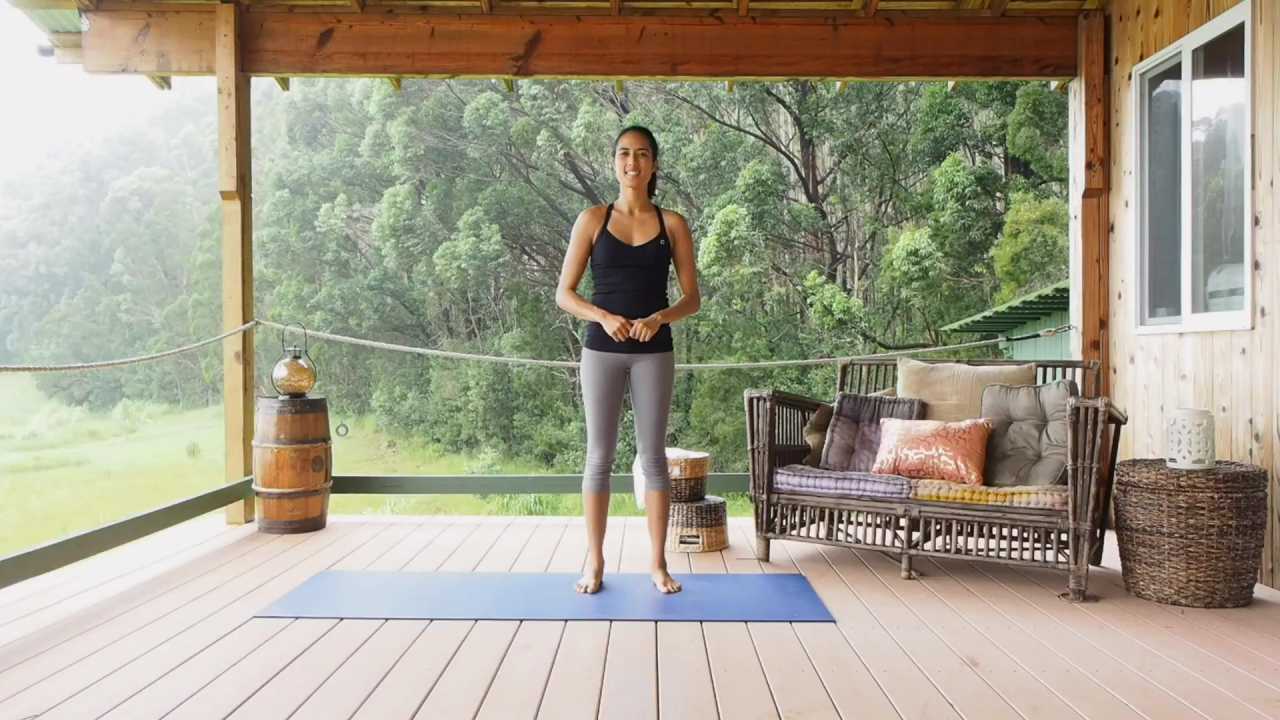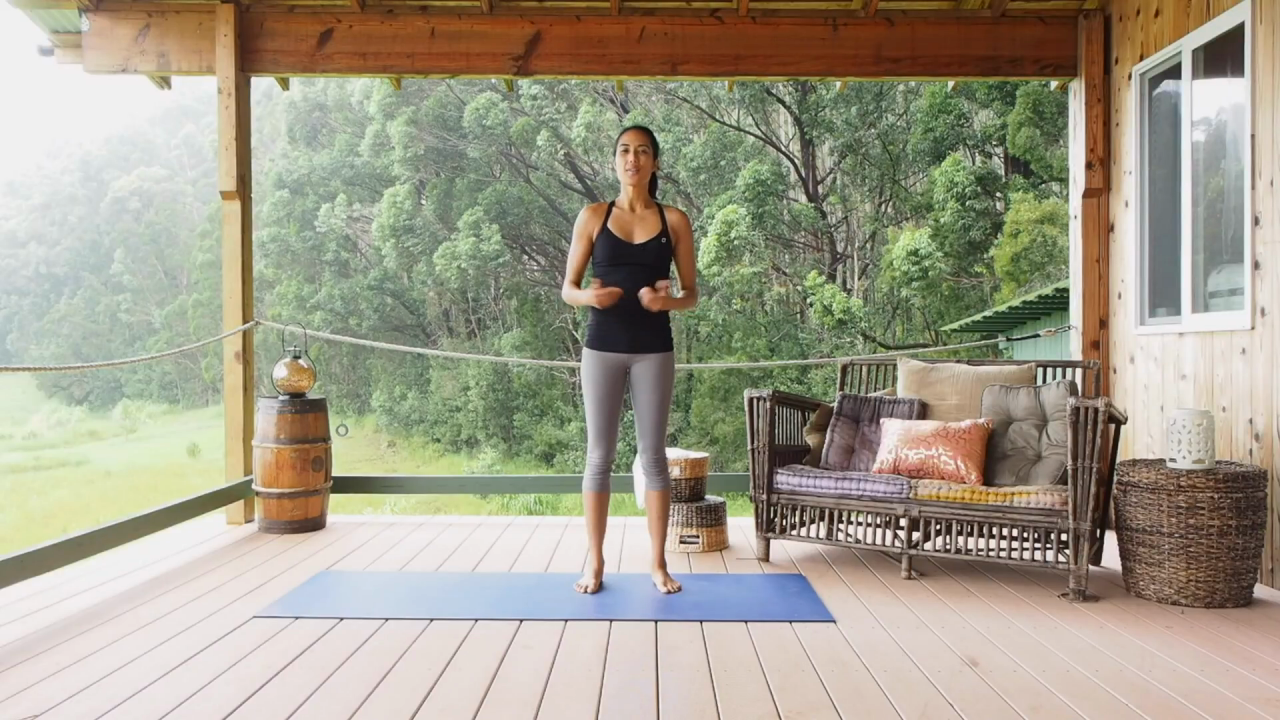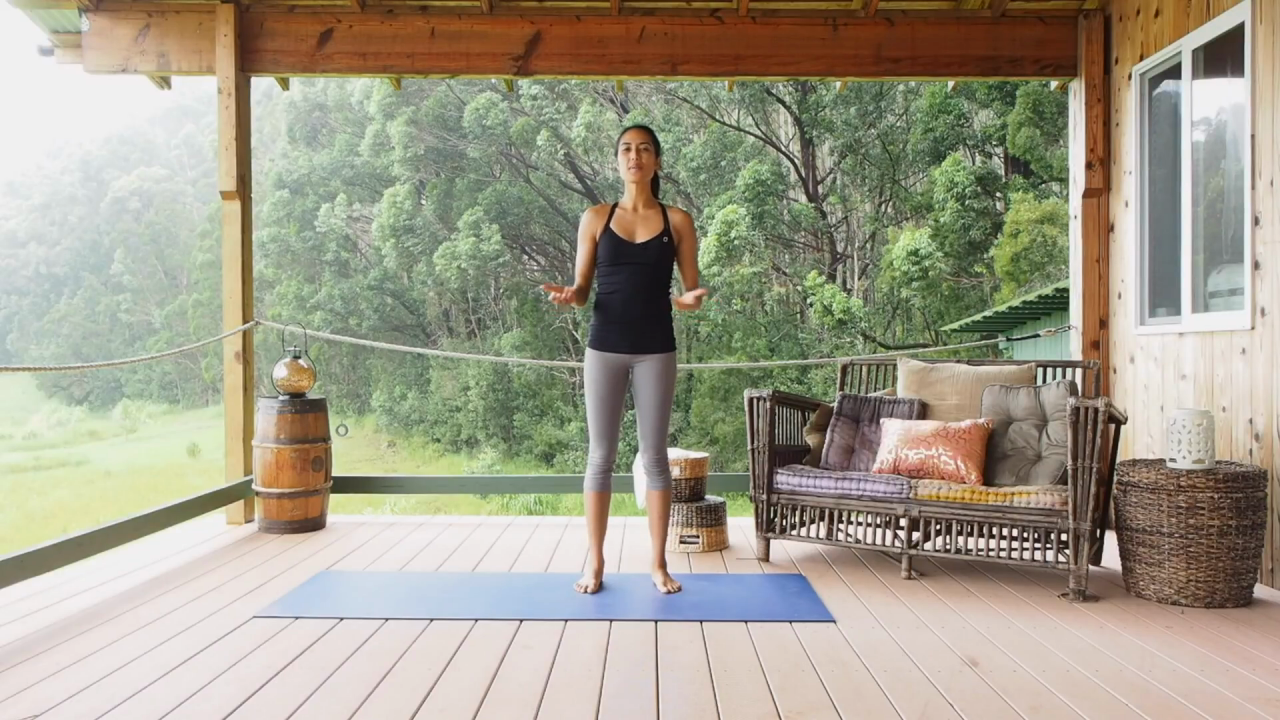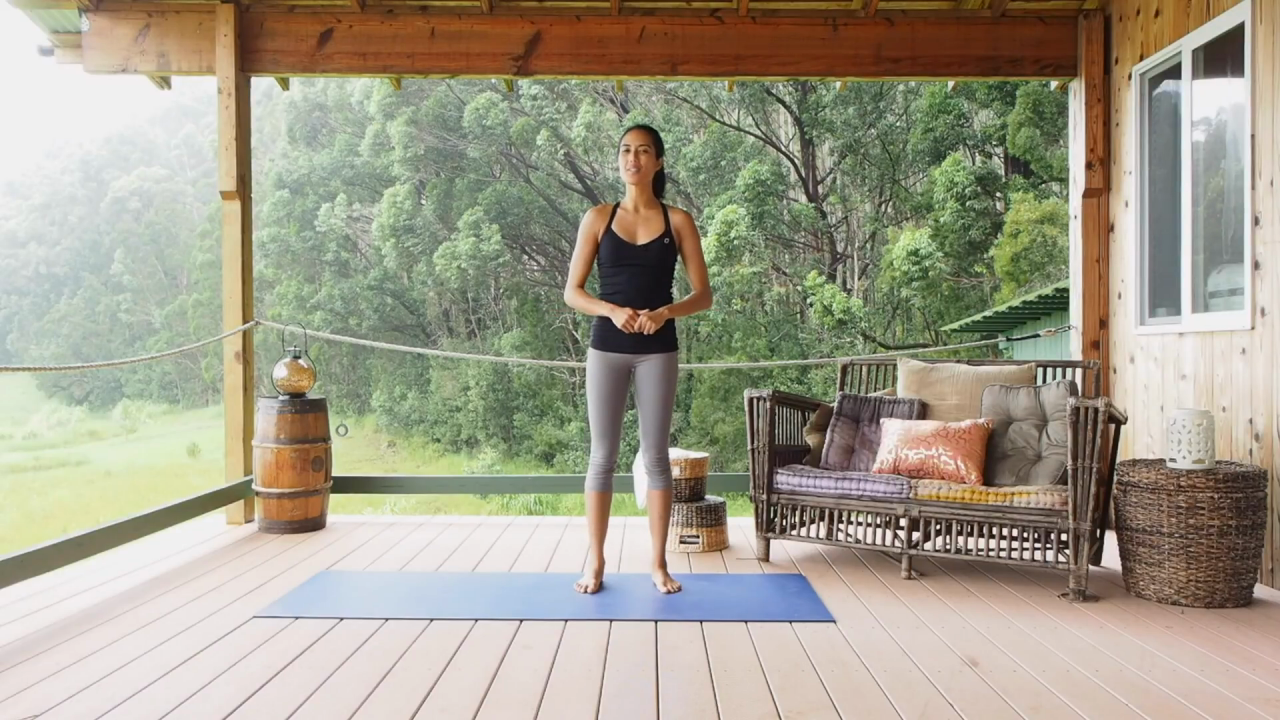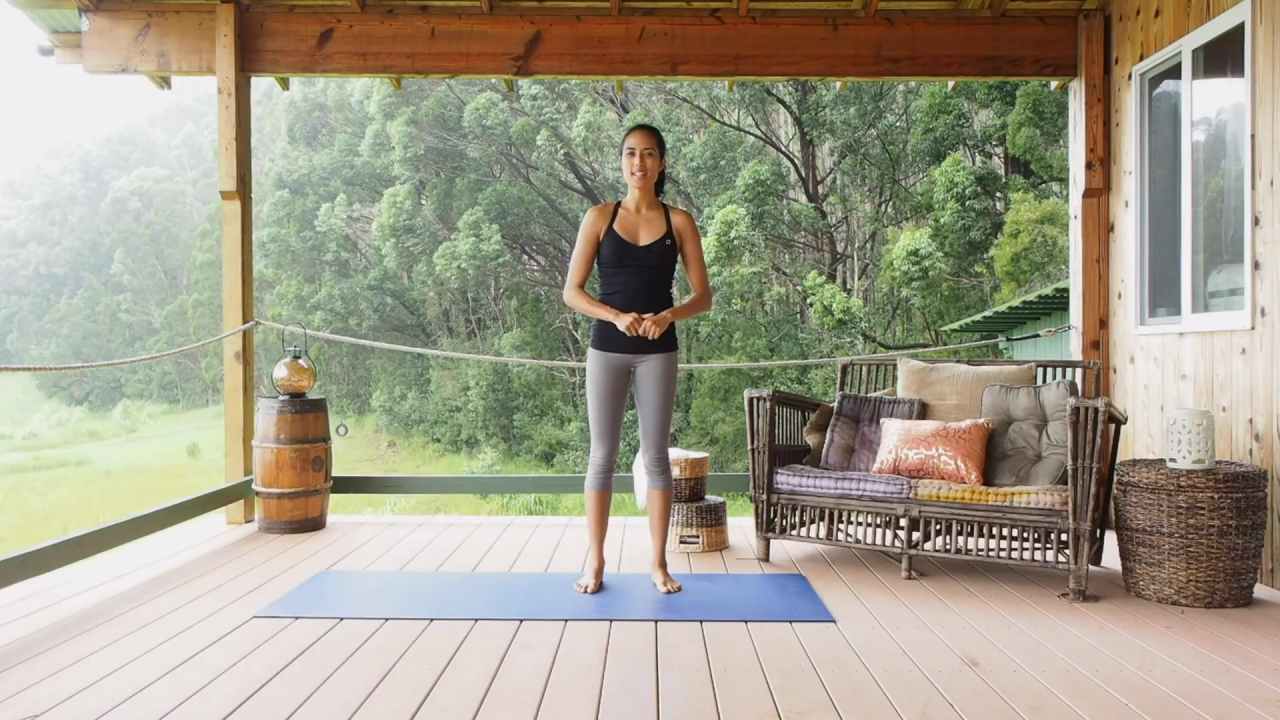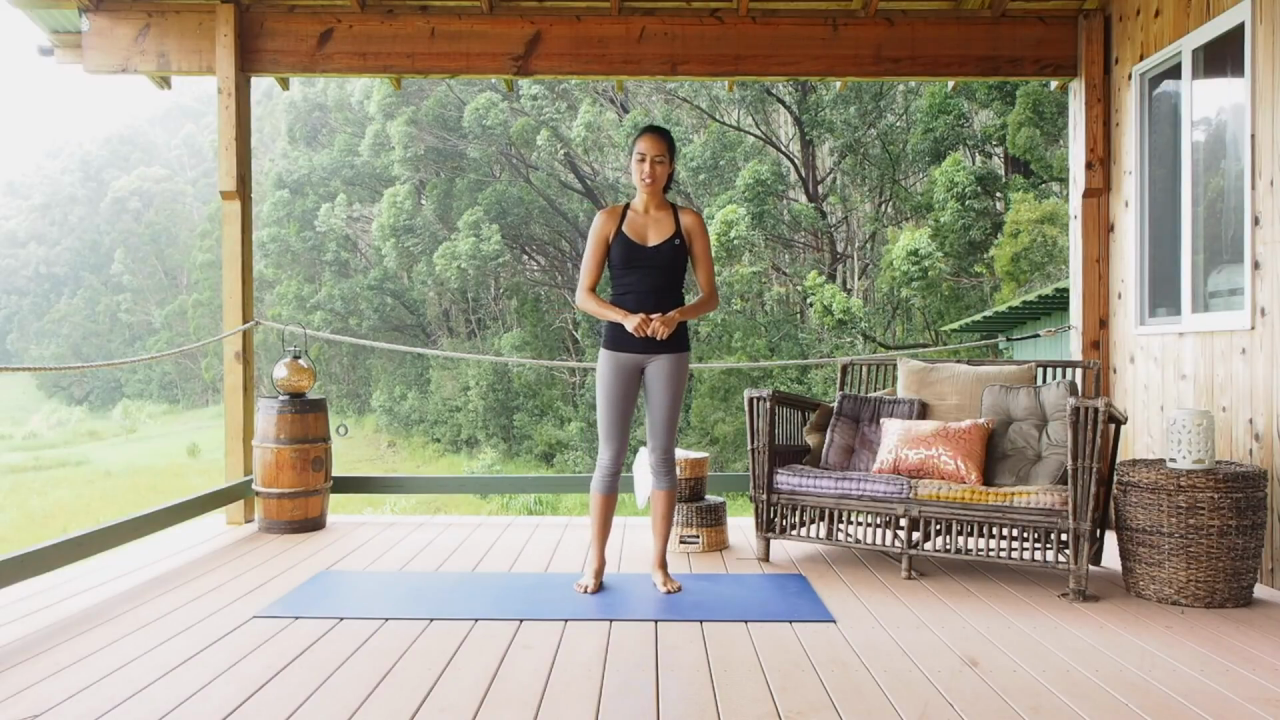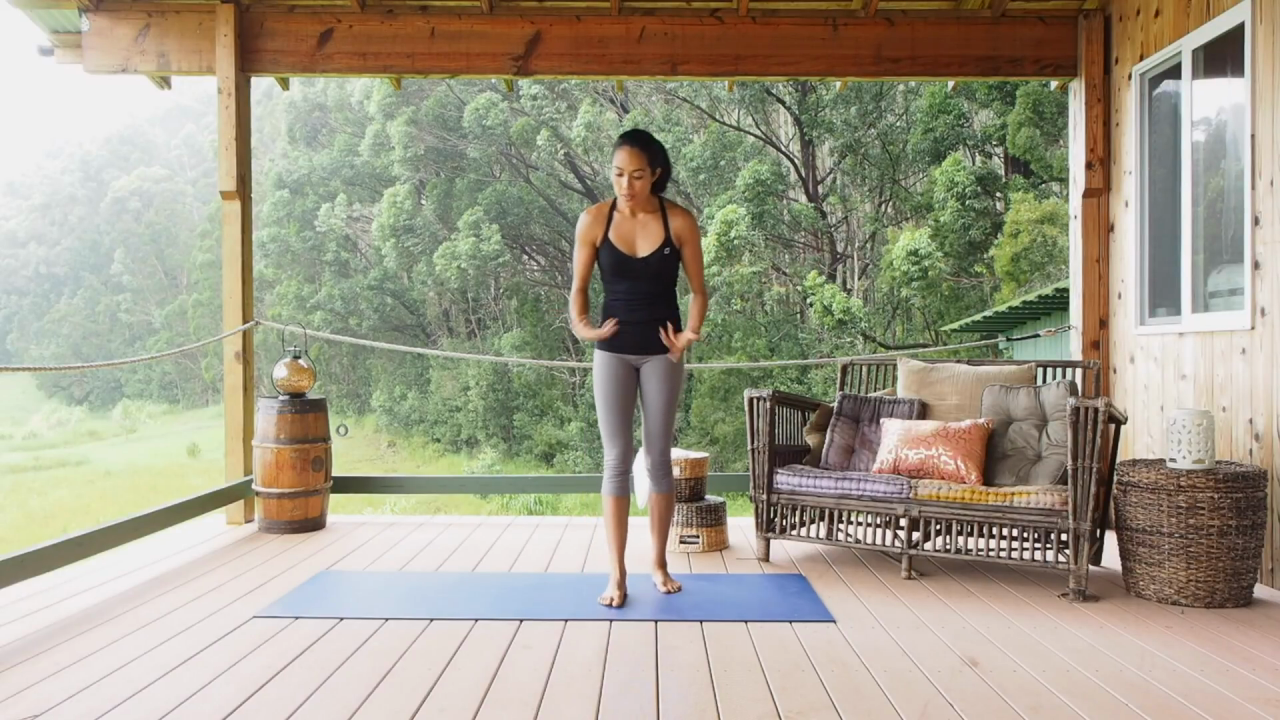
dt=0.7s
person 1, frame 1
left shoulder: (672, 224)
right shoulder: (592, 220)
left elbow: (692, 297)
right elbow: (564, 293)
left wrist: (659, 318)
right wrist: (603, 316)
left hip: (654, 351)
right hip: (602, 349)
left knee: (653, 456)
right knee: (599, 456)
left ankle: (658, 563)
right ankle: (594, 560)
person 1, frame 2
left shoulder: (674, 220)
right shoulder: (592, 216)
left elbow: (690, 290)
right elbow: (570, 283)
left wrist: (669, 299)
right wrist: (586, 295)
left hip: (653, 350)
right hip: (602, 347)
left knee: (653, 455)
right knee: (599, 455)
left ankle: (658, 562)
right ankle: (594, 561)
person 1, frame 3
left shoulder: (678, 221)
right shoulder: (596, 218)
left elbow: (692, 287)
right elbow: (583, 287)
left wrist: (692, 297)
right wrist: (568, 294)
left hip: (656, 350)
right hip: (605, 347)
left knee: (654, 456)
right knee: (601, 456)
left ankle: (658, 563)
right ankle: (595, 561)
person 1, frame 4
left shoulder: (678, 221)
right shoulder: (598, 218)
left elbow: (703, 294)
right elbow: (572, 291)
left wrist: (664, 312)
right wrist: (612, 310)
left hip: (657, 351)
right hip: (606, 348)
left knee: (655, 457)
right knee: (602, 456)
left ankle: (658, 563)
right ankle: (595, 561)
person 1, frame 5
left shoulder: (679, 222)
right shoulder: (599, 217)
left elbow: (703, 295)
right elbow: (572, 290)
left wrist: (667, 316)
right wrist: (616, 316)
left hip: (658, 351)
right hip: (607, 348)
left knee: (655, 456)
right knee: (602, 455)
left ankle: (658, 563)
right ankle: (595, 560)
person 1, frame 6
left shoulder: (688, 221)
right shoulder: (608, 220)
left elbow: (710, 295)
right elbow: (583, 295)
left wrist: (676, 315)
right wrist: (625, 318)
left hip: (669, 351)
right hip: (618, 349)
left knee: (661, 456)
right knee: (610, 456)
left ankle: (658, 563)
right ankle: (596, 560)
person 1, frame 7
left shoulder: (679, 221)
right shoulder: (593, 220)
left elbow: (698, 290)
right elbow: (579, 288)
left wrist: (691, 333)
right wrist: (580, 325)
left hip: (660, 351)
right hip: (613, 350)
left knee: (658, 457)
right knee: (617, 458)
left ankle: (659, 562)
right ankle: (617, 572)
